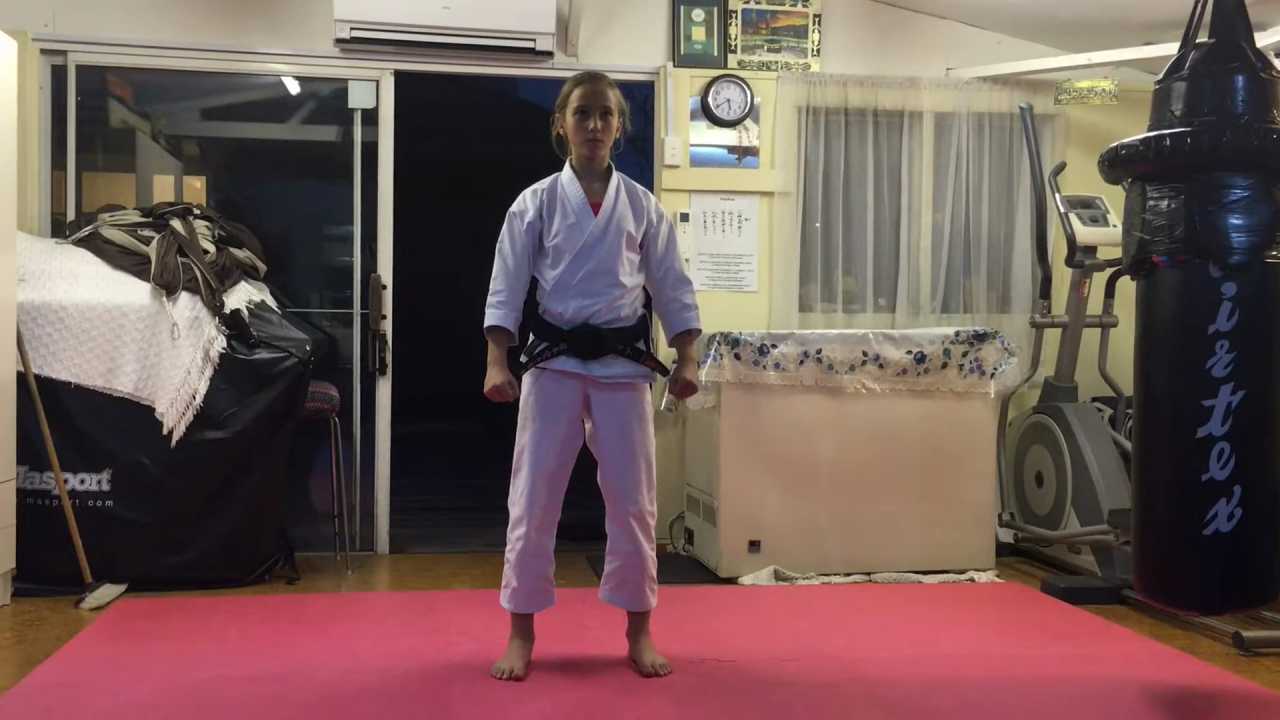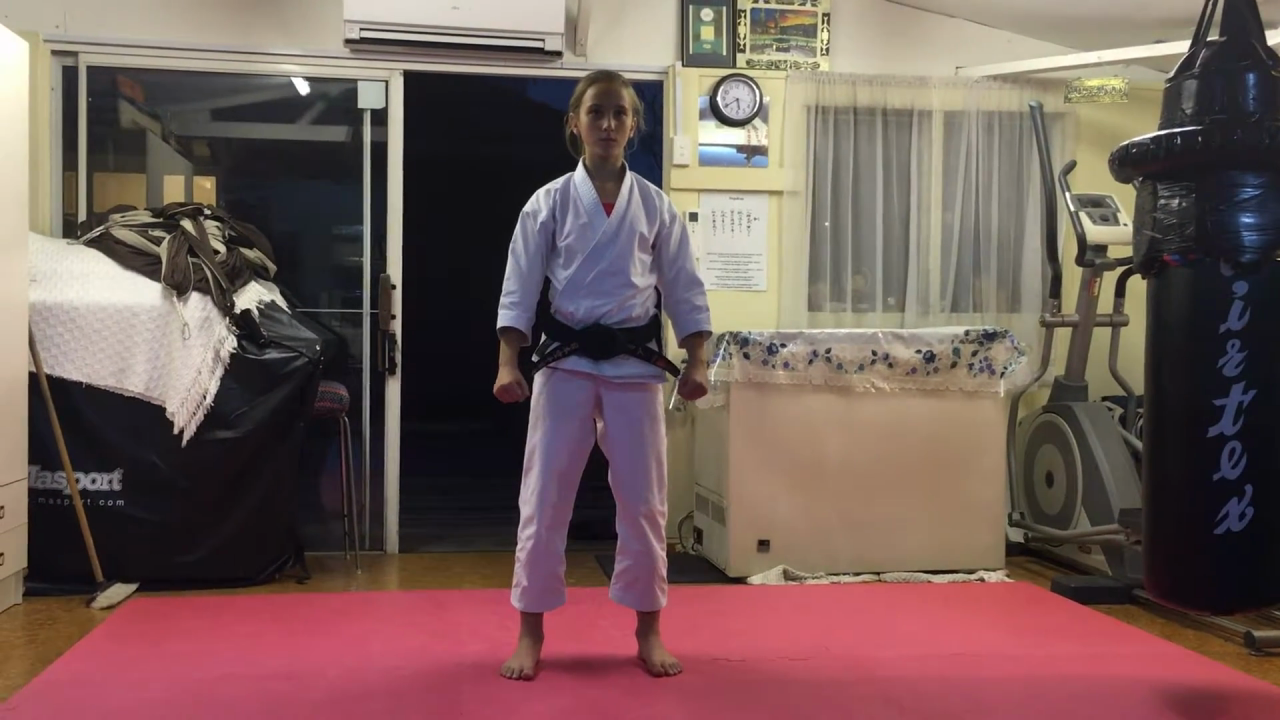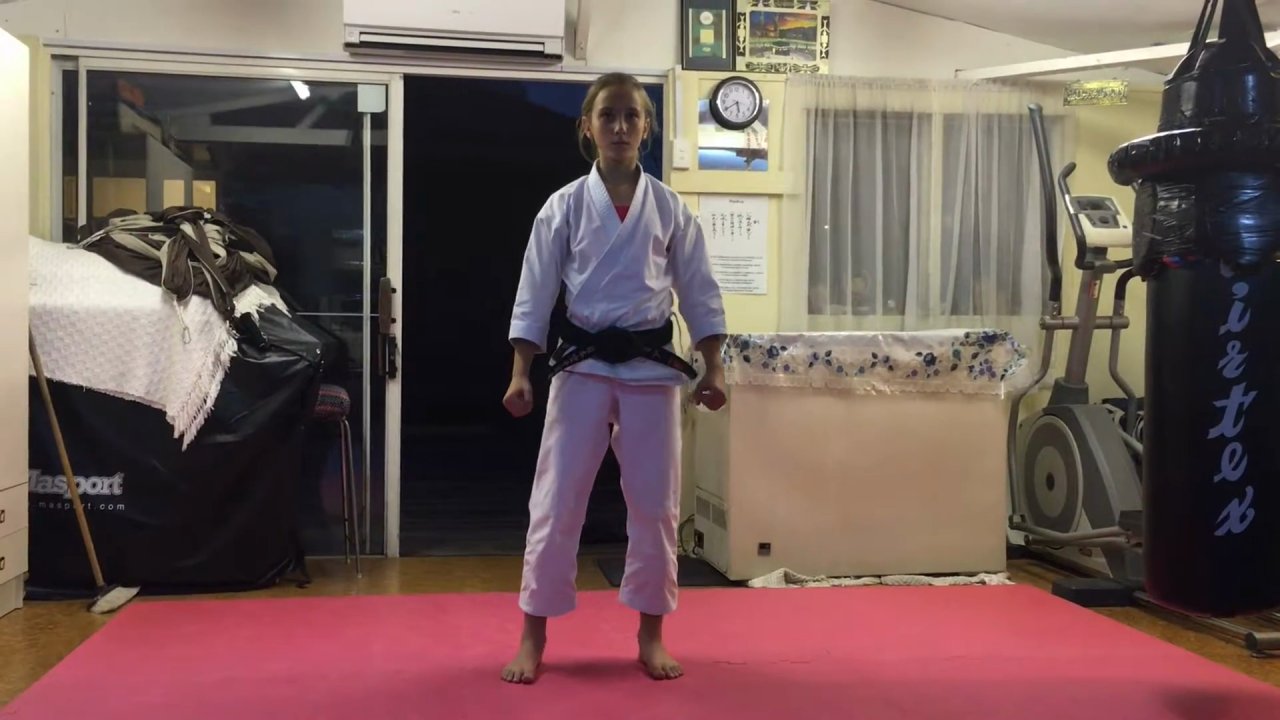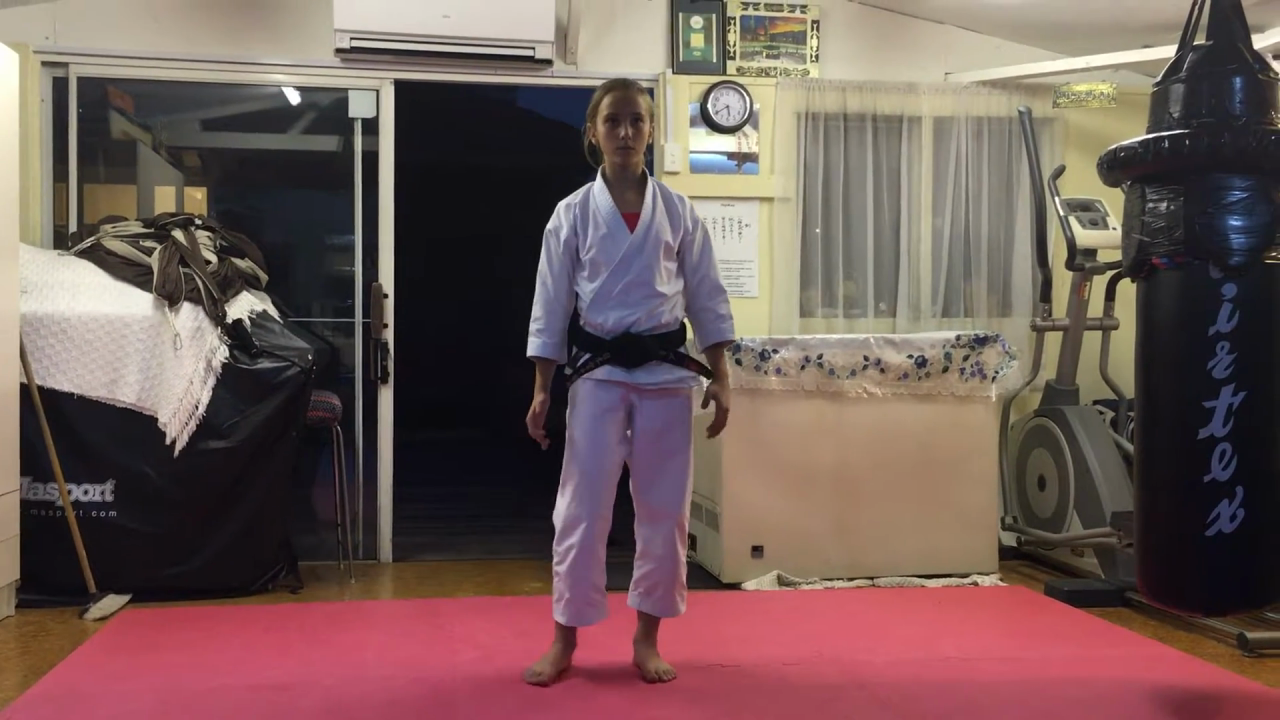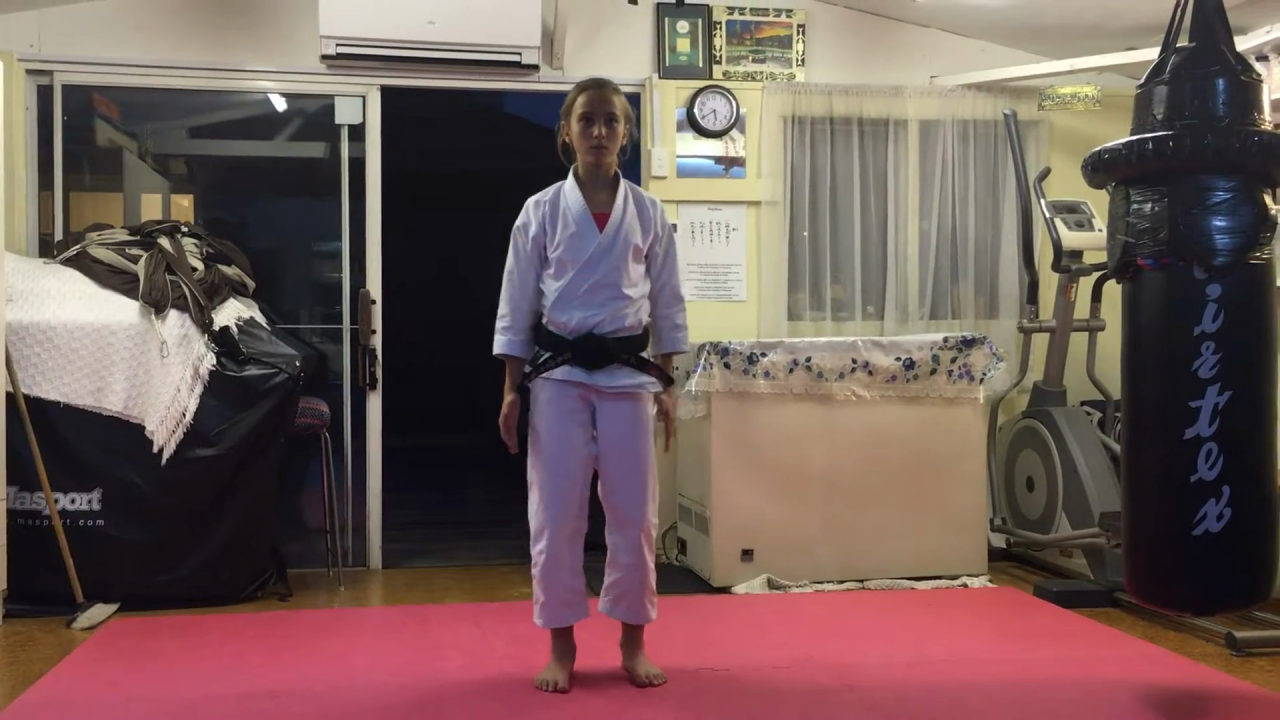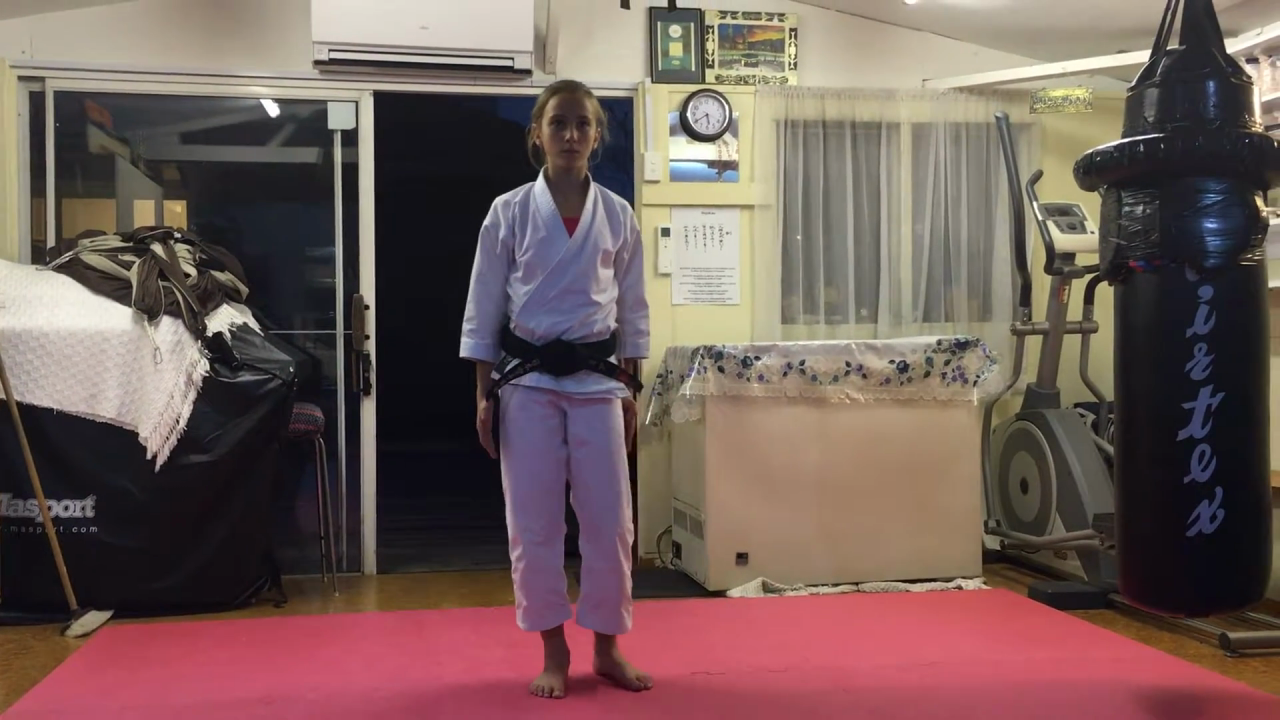
dt=0.4s
person 1, frame 1
left shoulder: (641, 205)
right shoulder: (536, 202)
left elbow: (672, 286)
right elbow: (506, 286)
left wrist: (686, 359)
right wrist: (497, 362)
left hip: (623, 362)
right hip: (554, 360)
left knee: (632, 498)
right knee: (534, 497)
left ankle: (639, 629)
right ankle: (521, 631)
person 1, frame 2
left shoulder: (654, 205)
right shoulder: (549, 202)
left elbow: (684, 287)
right elbow: (520, 286)
left wrist: (697, 361)
right wrist: (508, 363)
left hip: (634, 362)
right hip: (566, 360)
left knee: (643, 498)
right knee: (545, 497)
left ankle: (648, 629)
right ankle: (530, 631)
person 1, frame 3
left shoulder: (669, 207)
right shoulder: (565, 206)
left elbow: (699, 291)
right elbow: (536, 292)
left wrist: (713, 367)
right wrist: (520, 371)
left hip: (652, 366)
right hip: (583, 363)
left knee: (654, 503)
right knee: (558, 498)
left ankle: (650, 634)
right ankle: (533, 634)
person 1, frame 4
left shoulder: (678, 211)
right shoulder: (573, 213)
left elbow: (707, 298)
right elbow: (550, 305)
left wrist: (719, 378)
right wrist: (541, 390)
left hip: (666, 371)
right hip: (598, 370)
left knee: (664, 507)
right knee: (584, 505)
left ankle: (647, 637)
right ankle: (566, 636)
person 1, frame 5
left shoulder: (647, 212)
right shoulder: (542, 210)
left elbow: (668, 304)
right elbow: (517, 303)
left wrist: (664, 385)
right wrist: (512, 388)
left hip: (627, 372)
right hip: (558, 373)
left knee: (634, 512)
right knee: (556, 512)
left ankle: (632, 642)
right ankle: (561, 645)
person 1, frame 6
left shoulder: (617, 215)
right shoulder: (510, 212)
left elbow: (632, 308)
right elbow: (484, 307)
left wrist: (629, 388)
right wrist: (485, 393)
left hip: (596, 379)
right hip: (527, 379)
left knee: (607, 519)
right knee: (534, 520)
left ankle: (607, 646)
right ankle: (555, 651)
